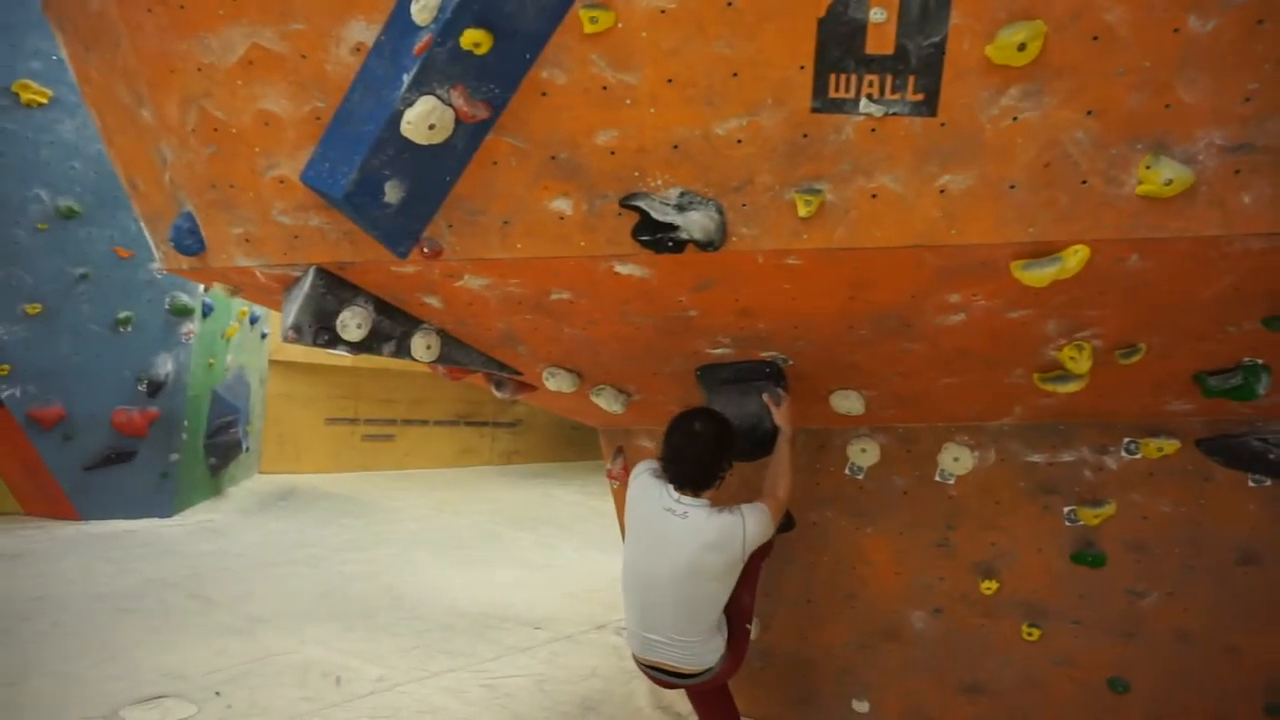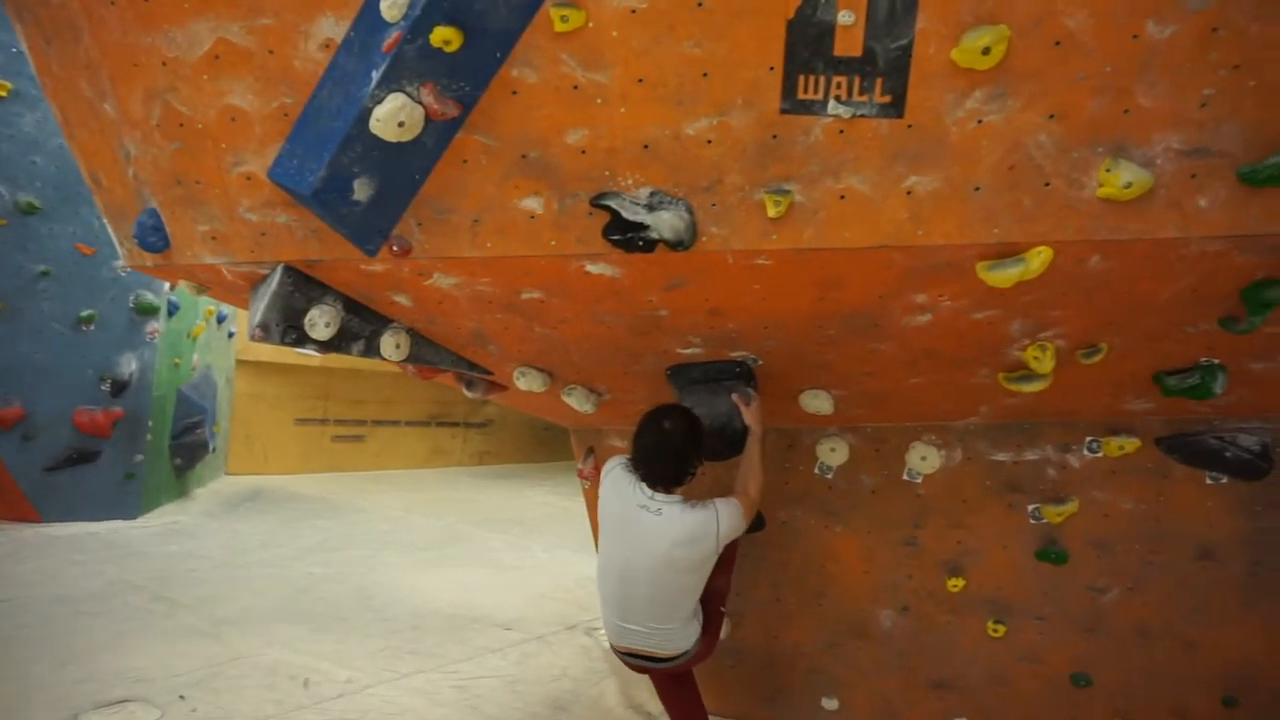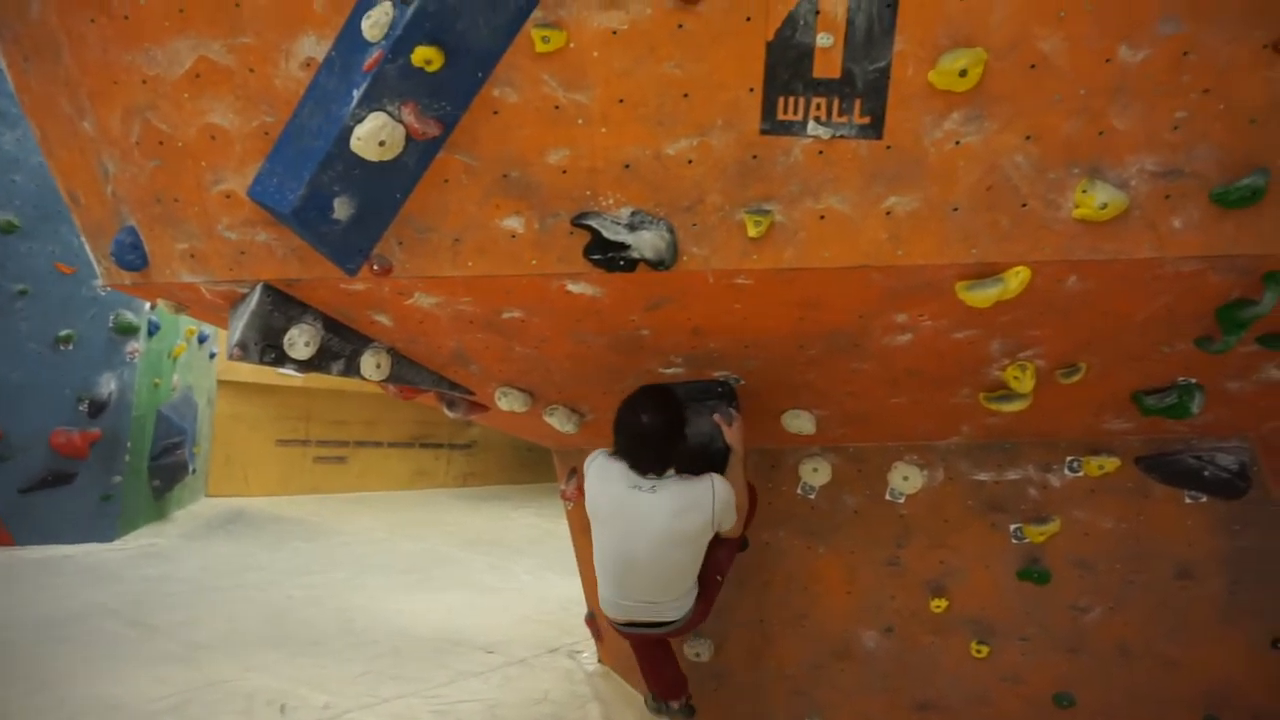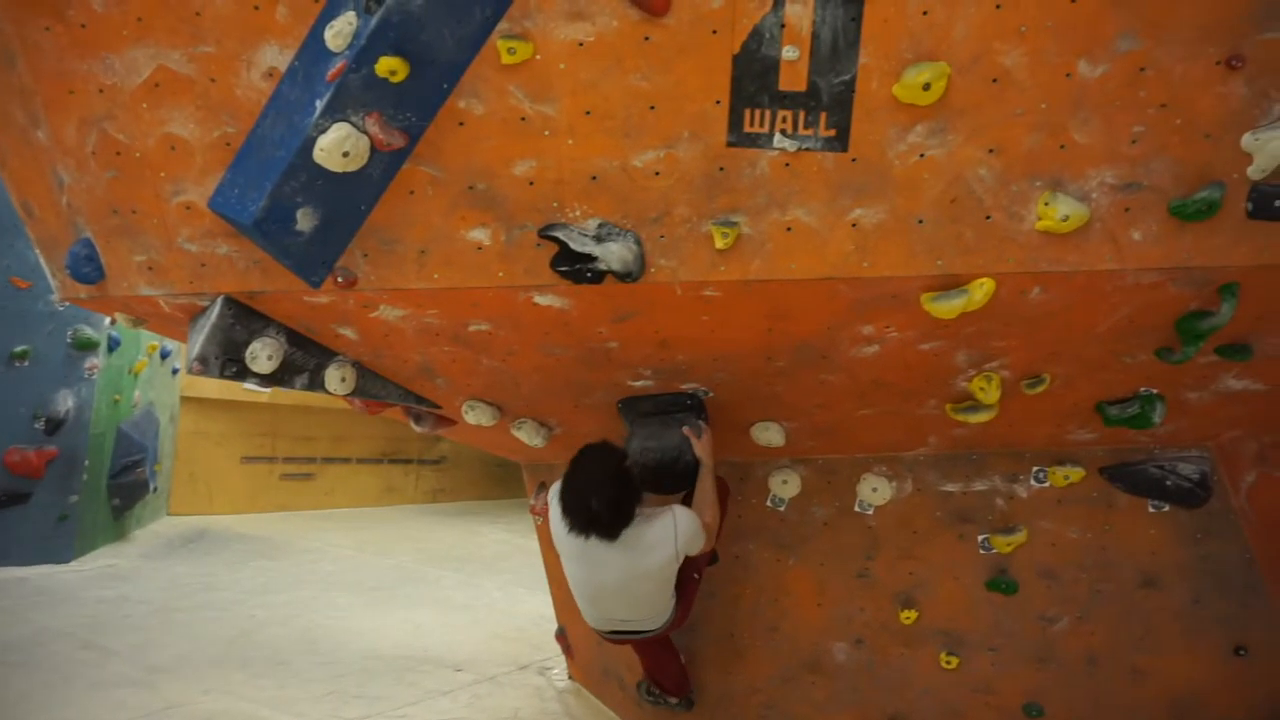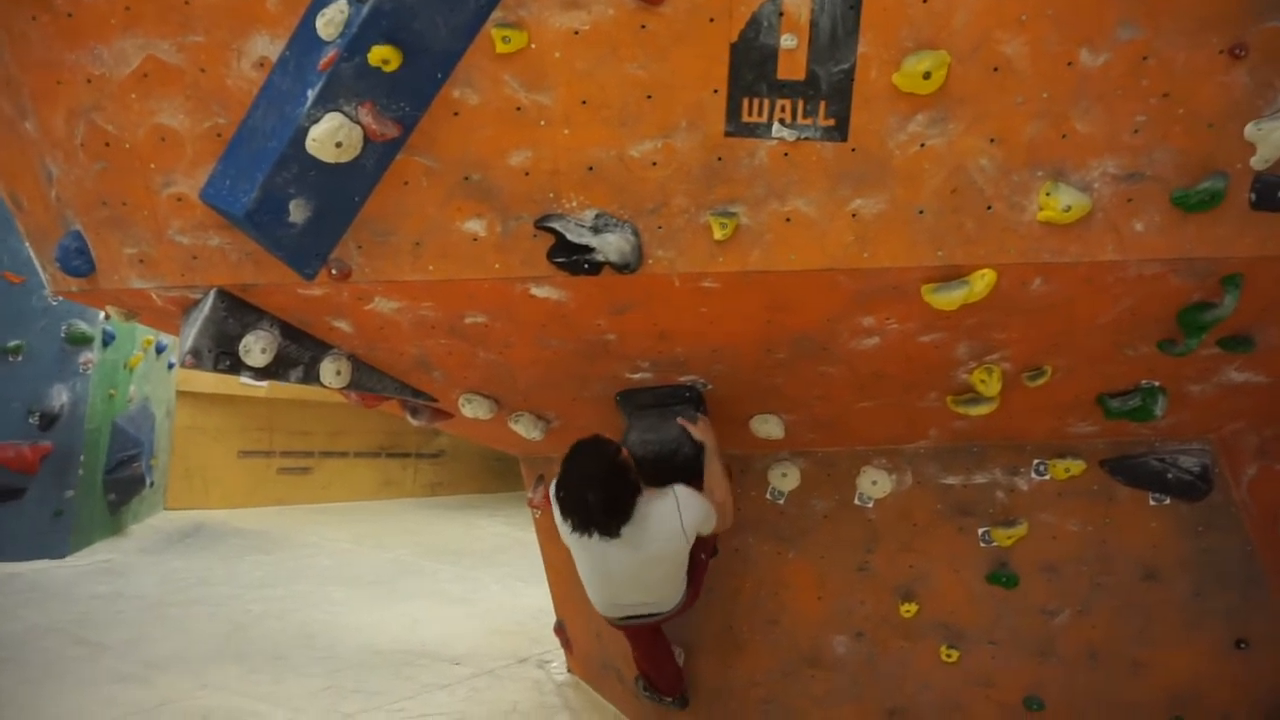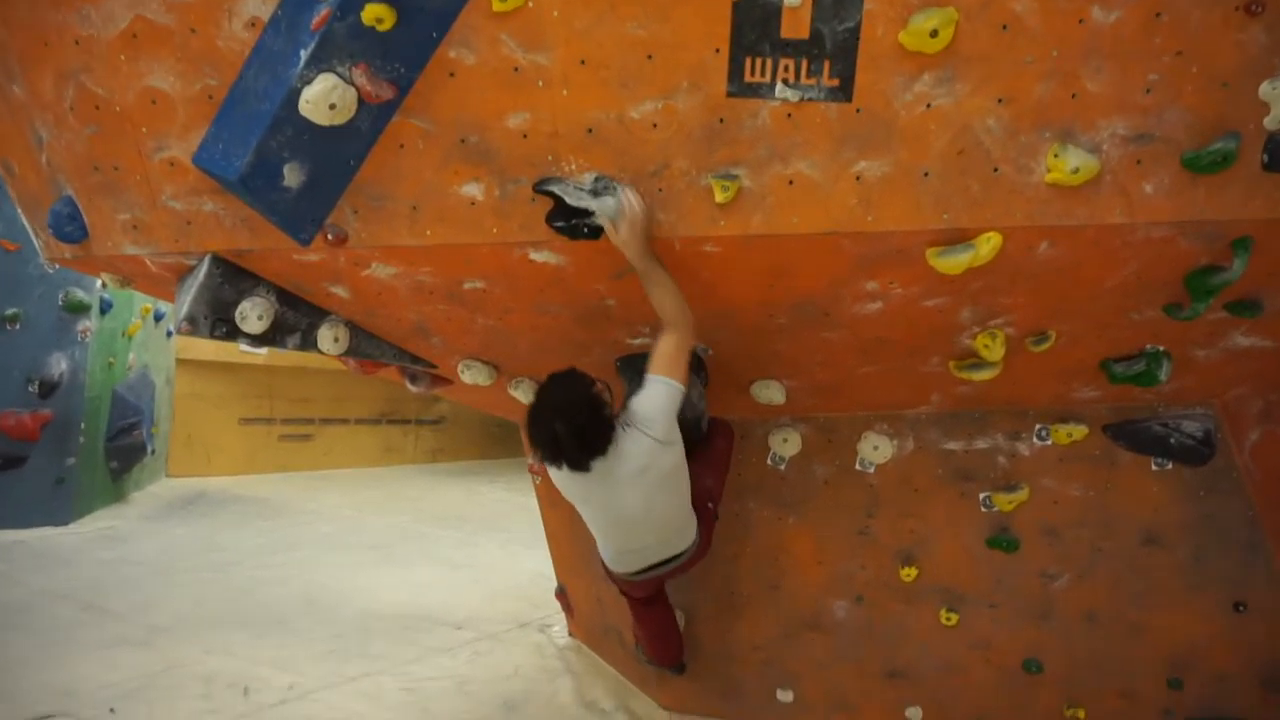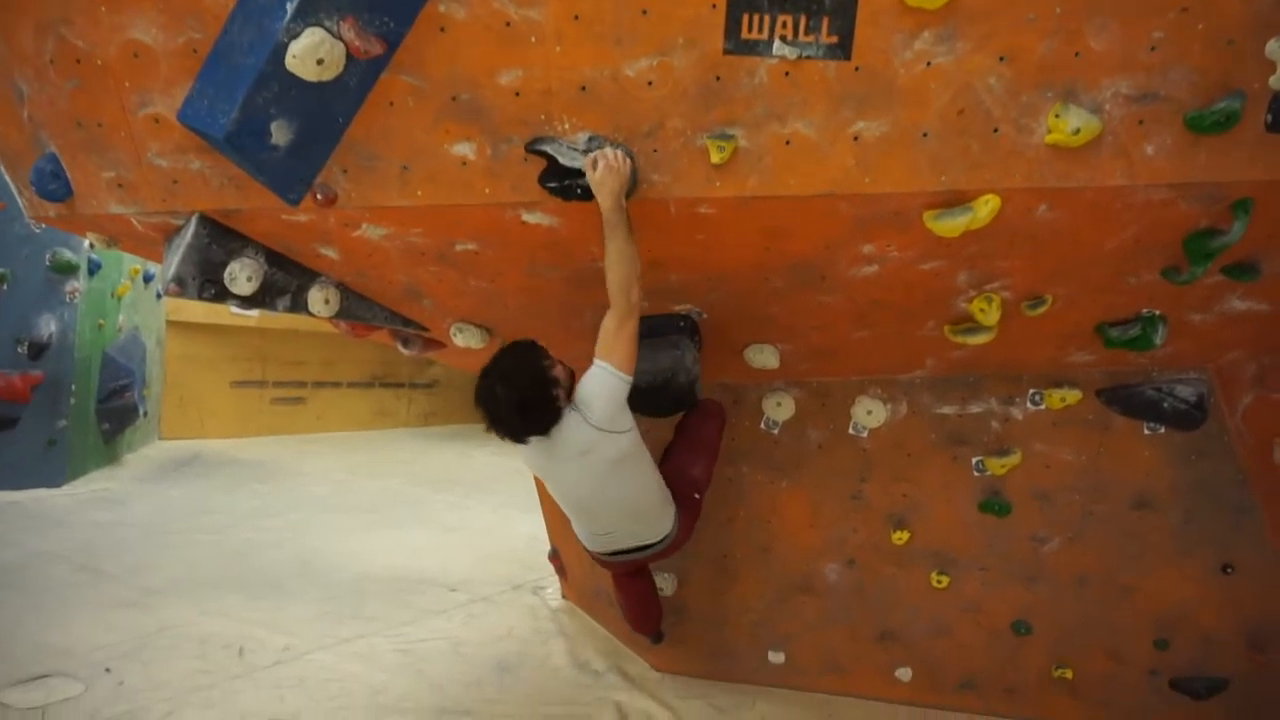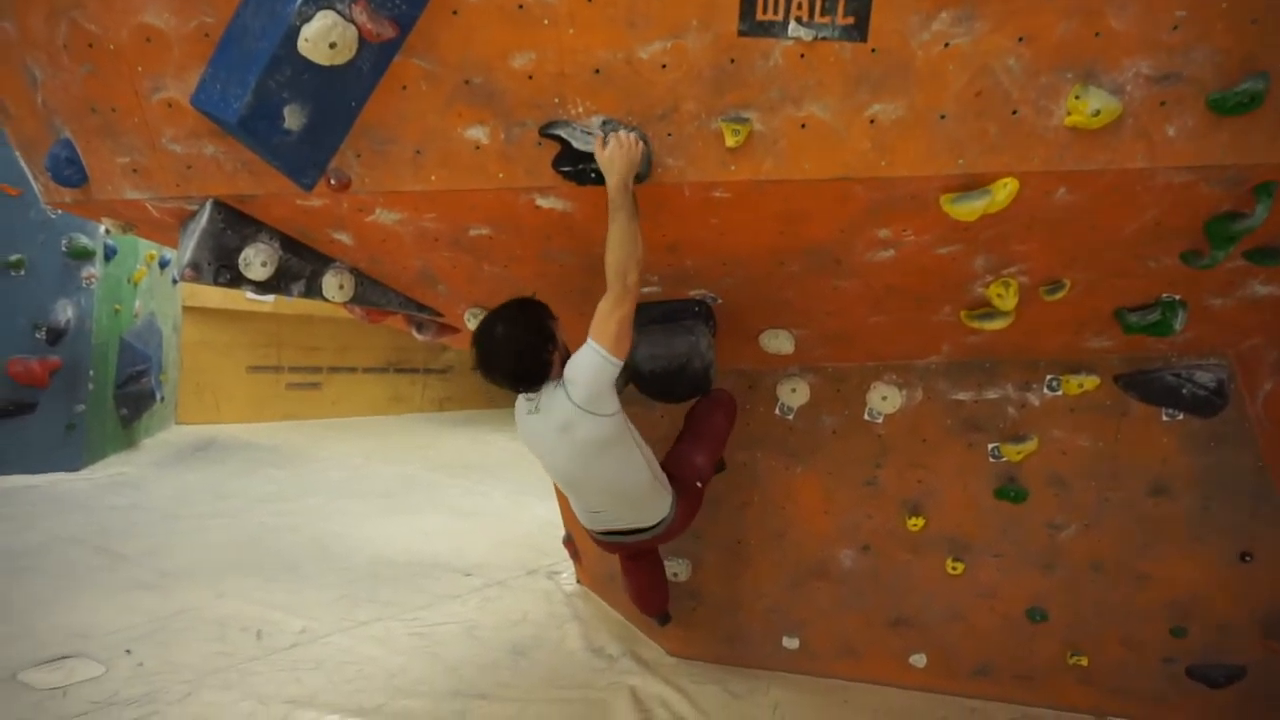
dt=0.3s
person 1, frame 1
left shoulder: (641, 484)
right shoulder: (737, 528)
left elbow: (676, 462)
right elbow: (776, 498)
right wrist: (784, 431)
left hip: (646, 661)
right hip: (706, 668)
person 1, frame 2
left shoulder: (613, 476)
right shoulder: (712, 521)
left elbow: (640, 465)
right elbow: (749, 497)
right wrist: (754, 430)
left hip: (624, 650)
right hip: (682, 654)
person 1, frame 3
left shoulder: (596, 469)
right shoulder: (709, 493)
right elbow: (734, 526)
right wrist: (736, 449)
left hip: (617, 617)
right hip: (679, 618)
right knee: (748, 494)
person 1, frame 4
left shoulder: (559, 503)
right shoulder: (672, 528)
right elbow: (706, 534)
right wrist: (706, 461)
left hip: (604, 627)
right hip: (662, 621)
right knee: (717, 487)
left ankle: (670, 690)
person 1, frame 5
left shoulder: (562, 503)
right shoulder: (678, 508)
right elbow: (723, 517)
right wrist: (709, 445)
left hip: (614, 614)
right hip: (672, 603)
right knee: (721, 471)
left ankle: (666, 688)
person 1, frame 6
left shoulder: (559, 468)
right shoulder: (648, 427)
right elbow: (679, 324)
right wrist: (638, 250)
left hip: (628, 571)
right hip: (688, 547)
left knee: (644, 599)
left ankle: (664, 655)
person 1, frame 7
left shoulder: (526, 441)
right shoulder: (596, 412)
right elbow: (625, 303)
right wrist: (611, 200)
left hip: (605, 550)
right hip: (667, 532)
right knee: (709, 412)
left ankle: (647, 625)
right ankle: (673, 513)
person 1, frame 8
left shoulder: (526, 411)
right shoulder: (581, 389)
right elbow: (624, 285)
right wrist: (619, 180)
left hip: (606, 531)
right hip: (663, 516)
right knee: (718, 401)
left ankle: (654, 607)
right ankle: (700, 462)
